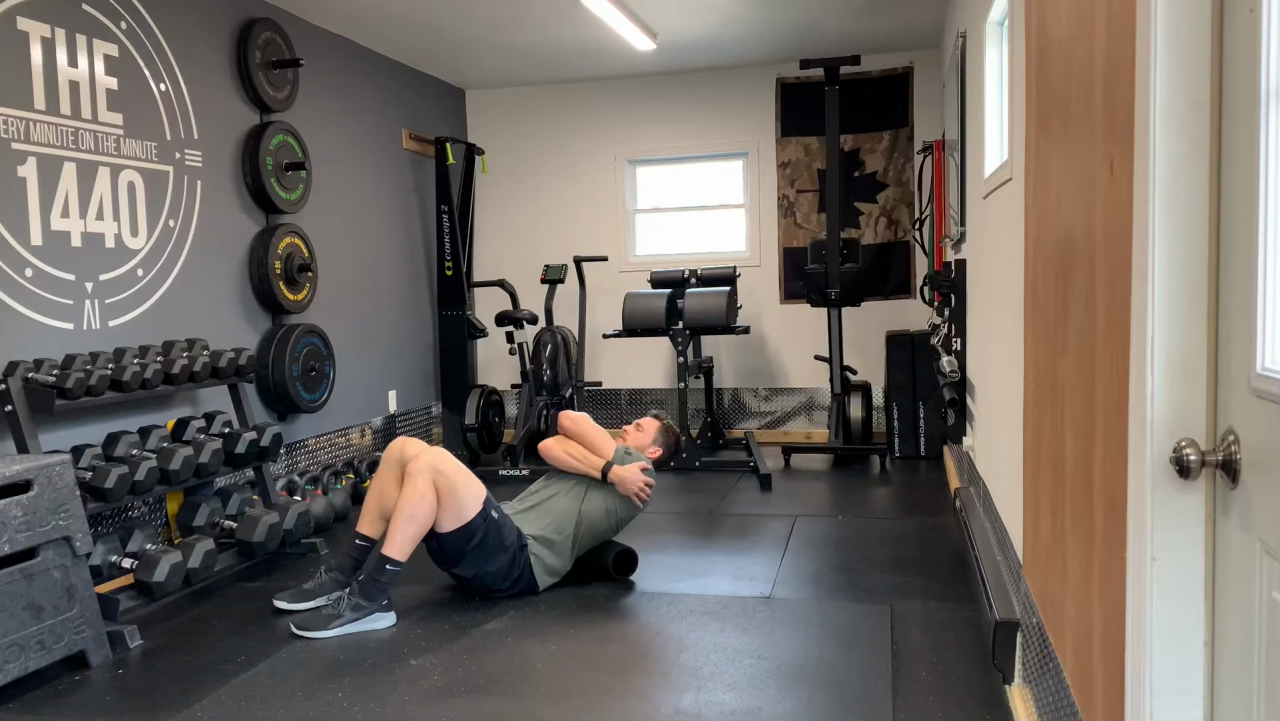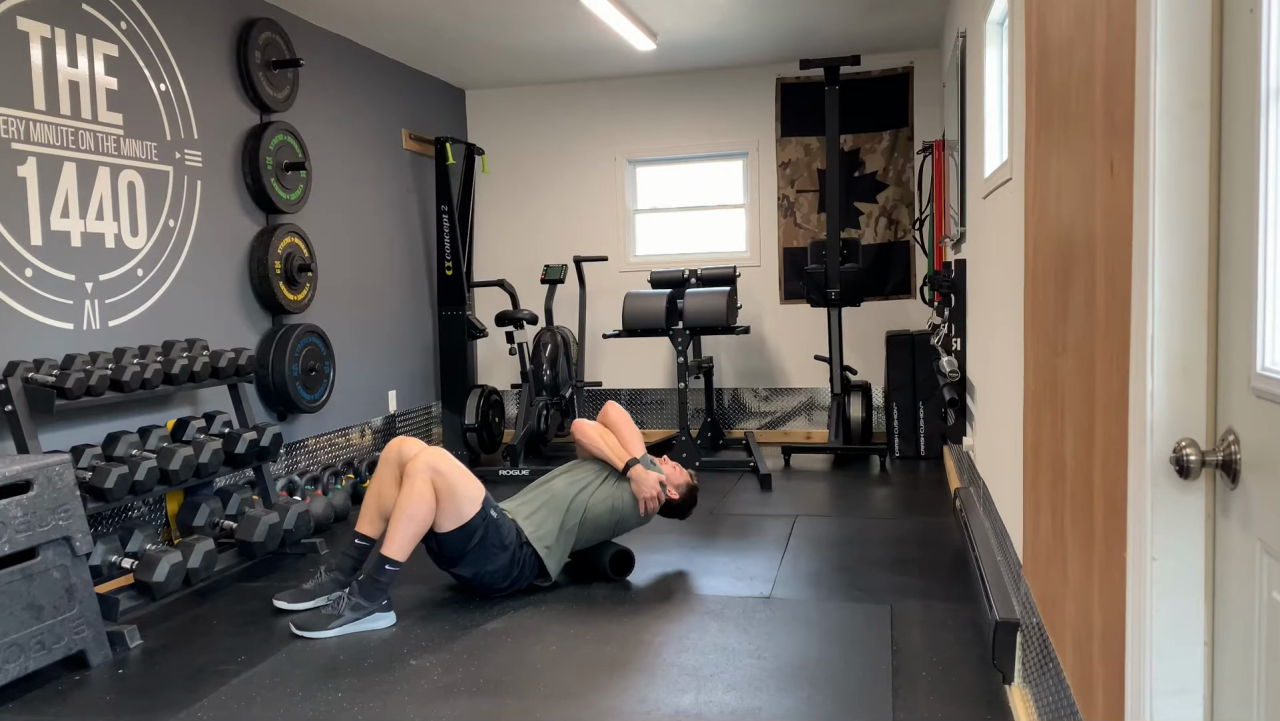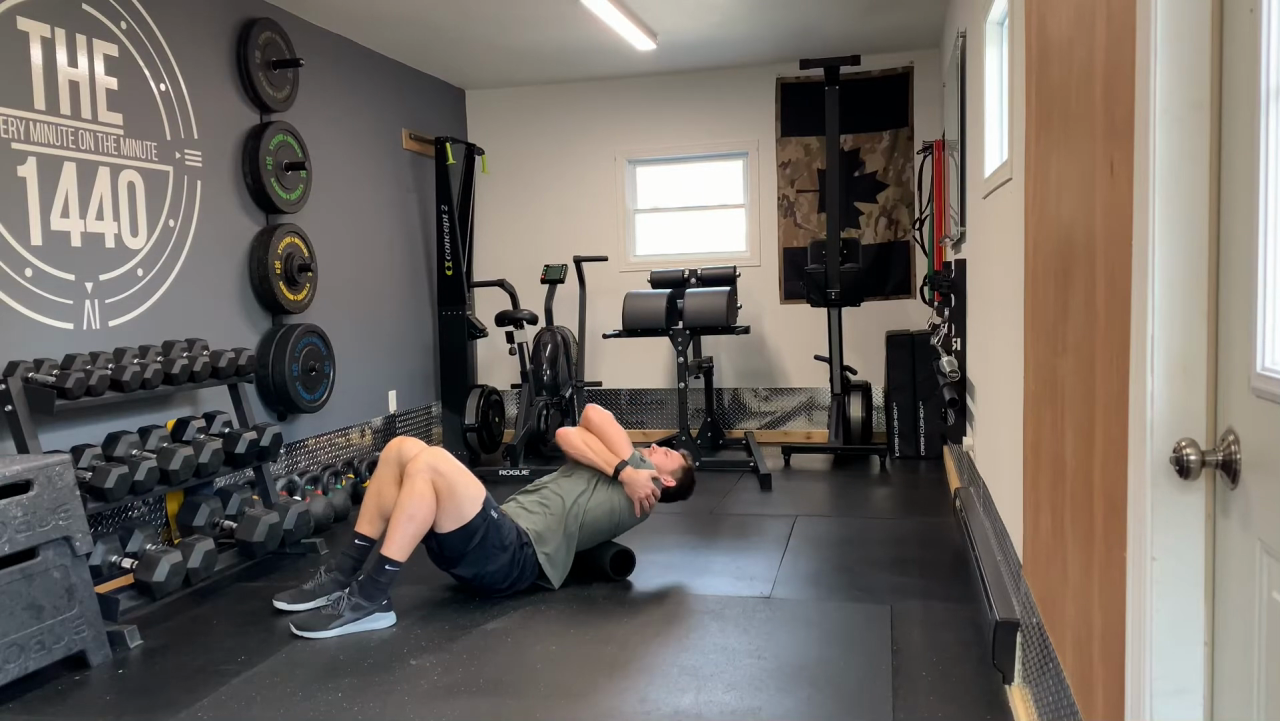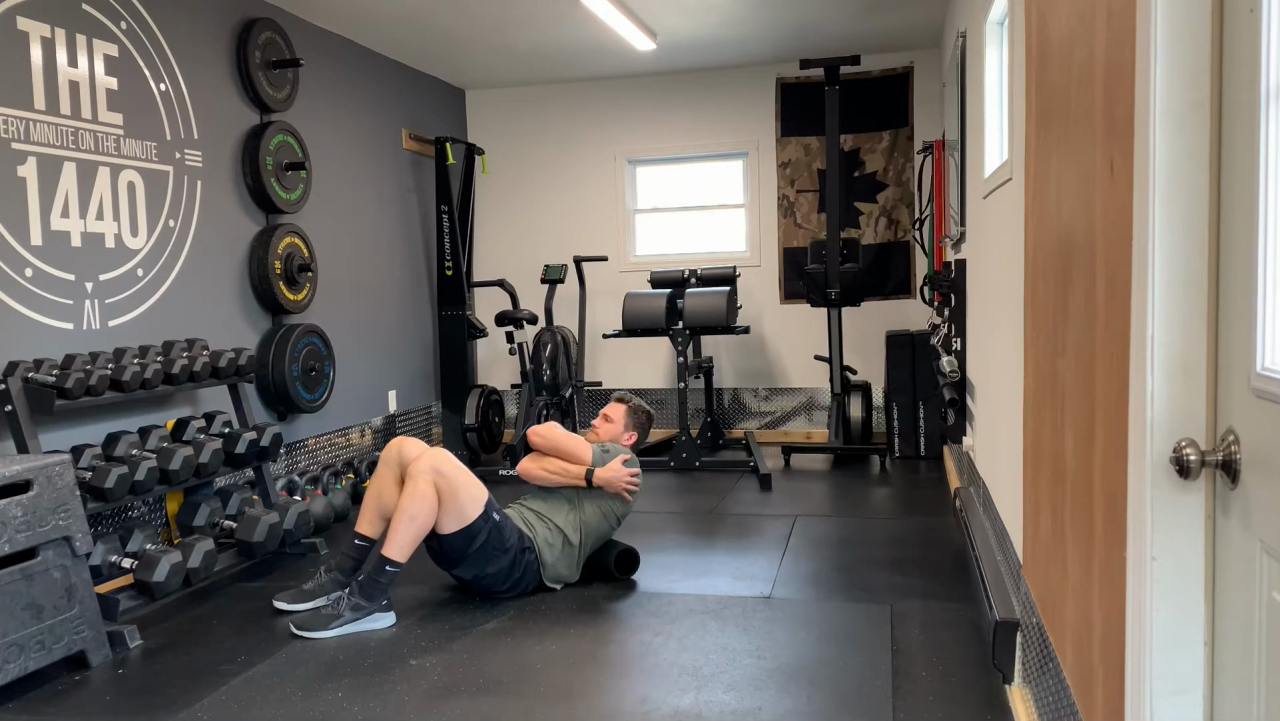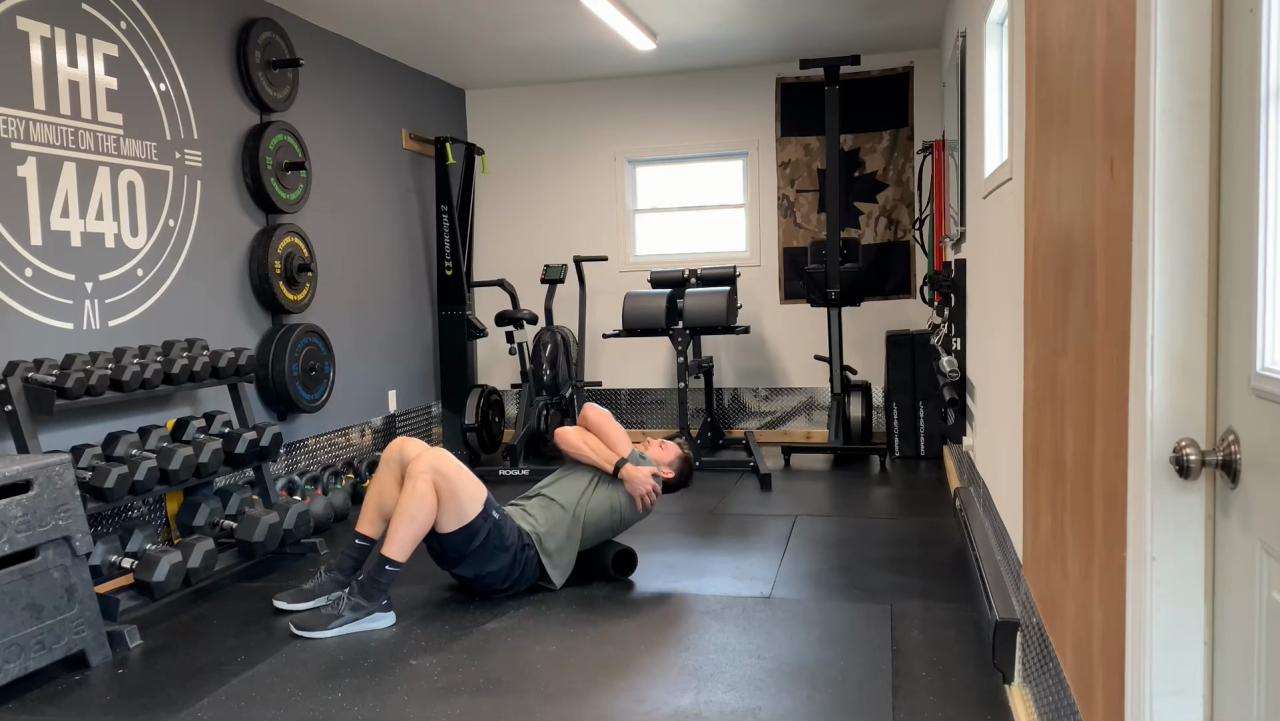
dt=1s
person 1, frame 1
left shoulder: (637, 474)
right shoulder: (607, 467)
left elbow: (569, 421)
right elbow: (549, 448)
right wrist: (608, 470)
left hip: (512, 561)
right hip: (493, 543)
left knee: (430, 461)
right knee: (404, 449)
left ankle: (370, 600)
right ankle: (344, 574)
person 1, frame 2
left shoulder: (644, 487)
right shoulder: (611, 469)
right elbow: (581, 428)
right wrist: (629, 461)
left hip: (508, 556)
right hip: (492, 537)
left knee: (429, 462)
right knee: (403, 449)
left ankle: (370, 598)
right ankle: (345, 572)
person 1, frame 3
left shoulder: (642, 483)
right shoulder: (606, 469)
right elbow: (567, 436)
right wrist: (618, 467)
left hip: (510, 557)
right hip: (494, 537)
left knee: (430, 462)
right knee: (403, 449)
left ankle: (370, 599)
right ankle: (345, 573)
person 1, frame 4
left shoulder: (622, 463)
right shoulder: (596, 468)
left elbow: (539, 435)
right elbow: (528, 468)
right wrist: (591, 475)
left hip: (516, 560)
right hip: (496, 543)
left knee: (432, 463)
right knee: (404, 449)
left ankle: (369, 599)
right ankle: (343, 574)
person 1, frame 5
left shoulder: (642, 480)
right shoulder: (610, 470)
left elbow: (591, 413)
right elbow: (565, 435)
right wrist: (618, 464)
left hip: (514, 557)
right hip: (498, 536)
left knee: (432, 462)
right knee: (405, 449)
left ankle: (369, 599)
right ankle: (344, 574)
